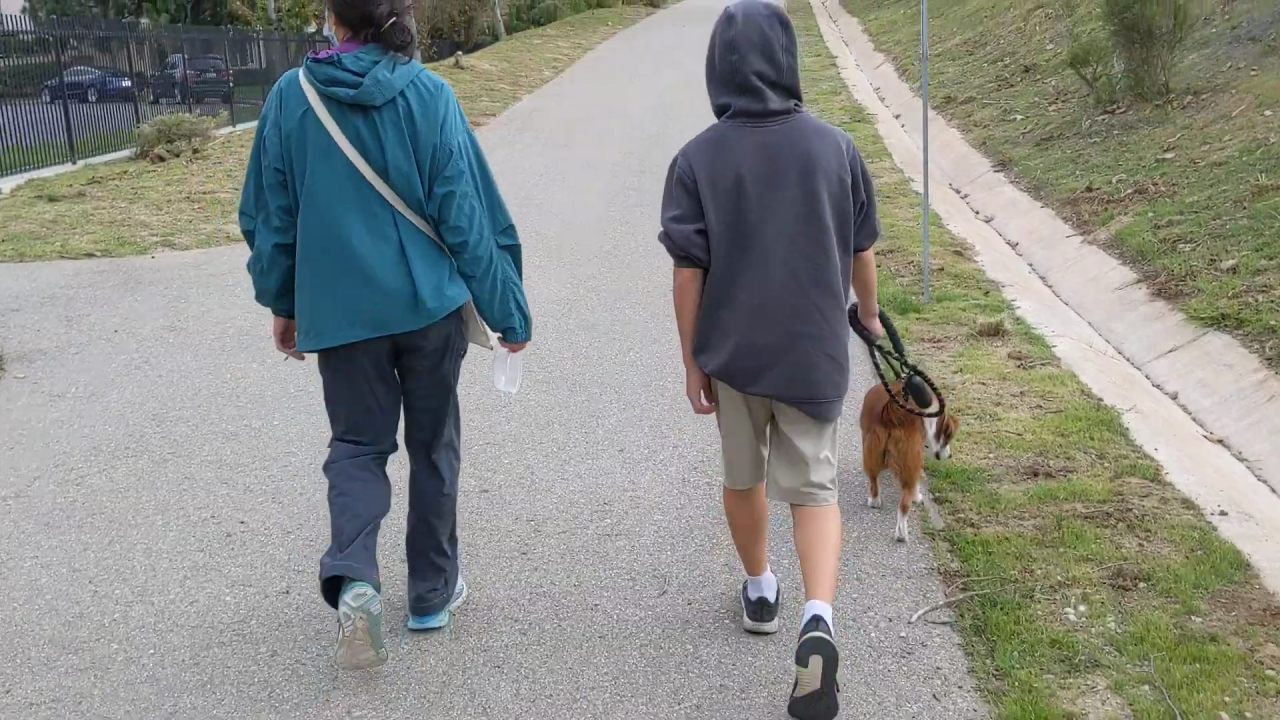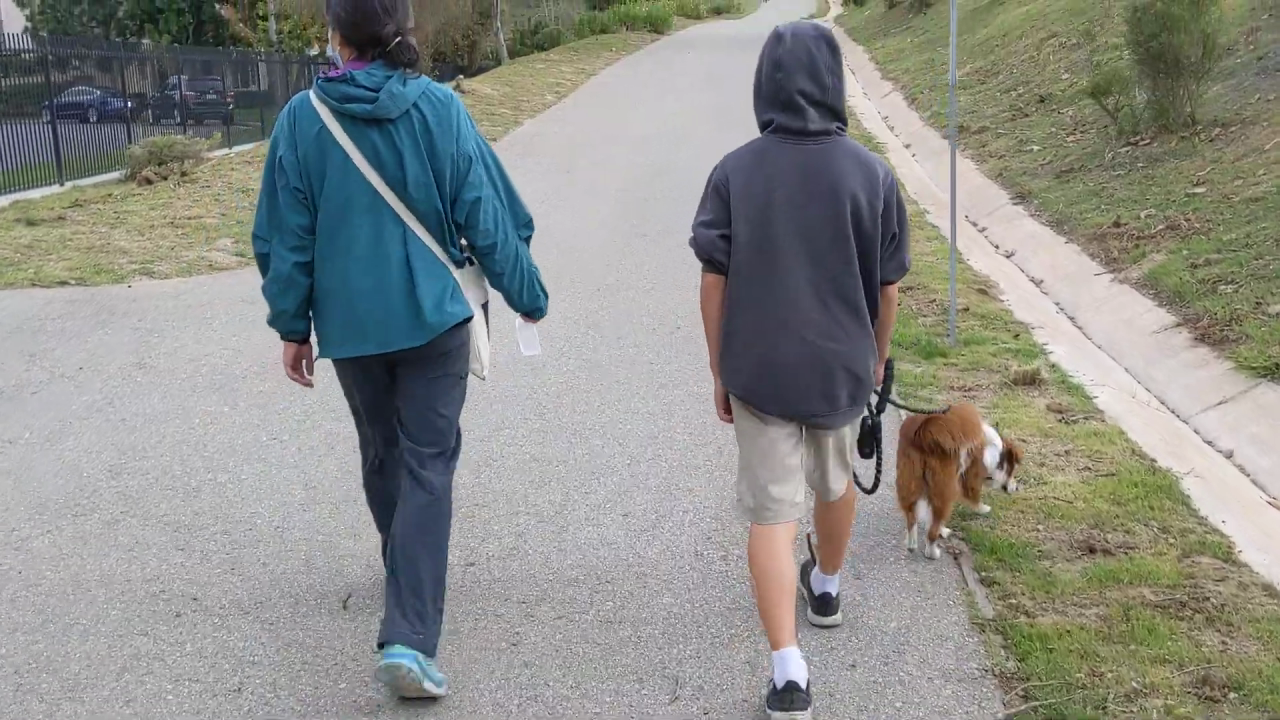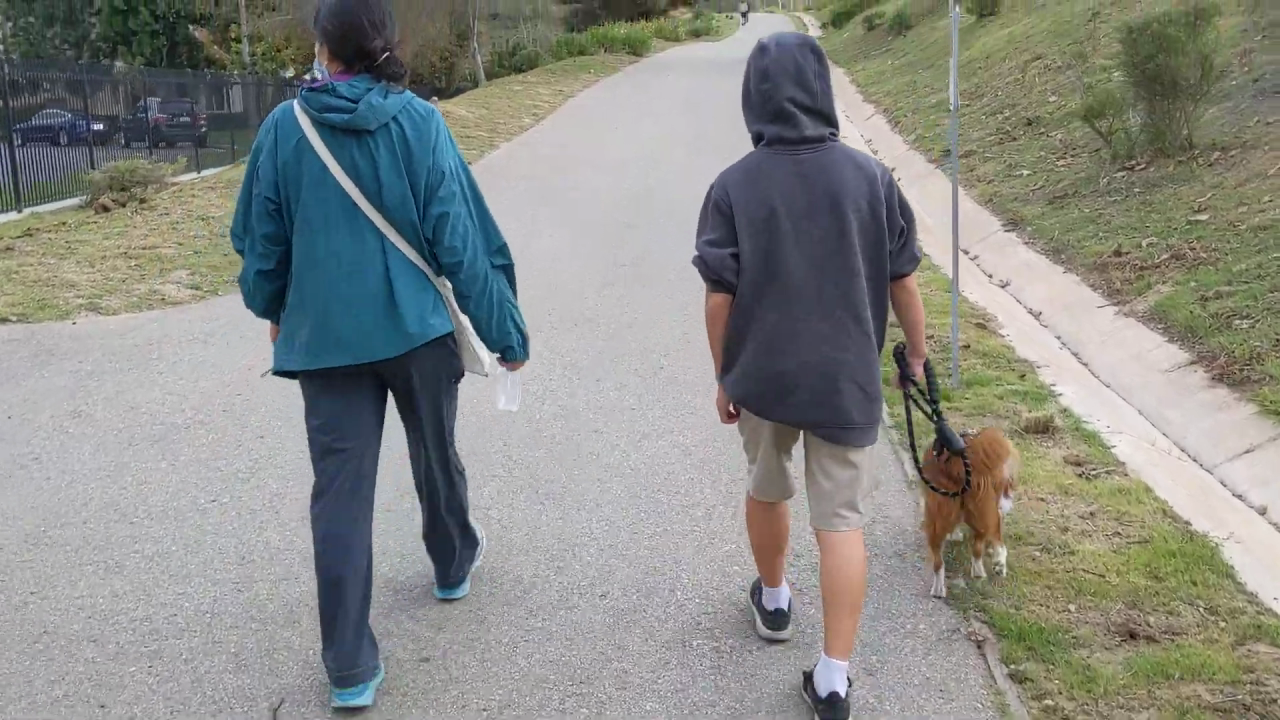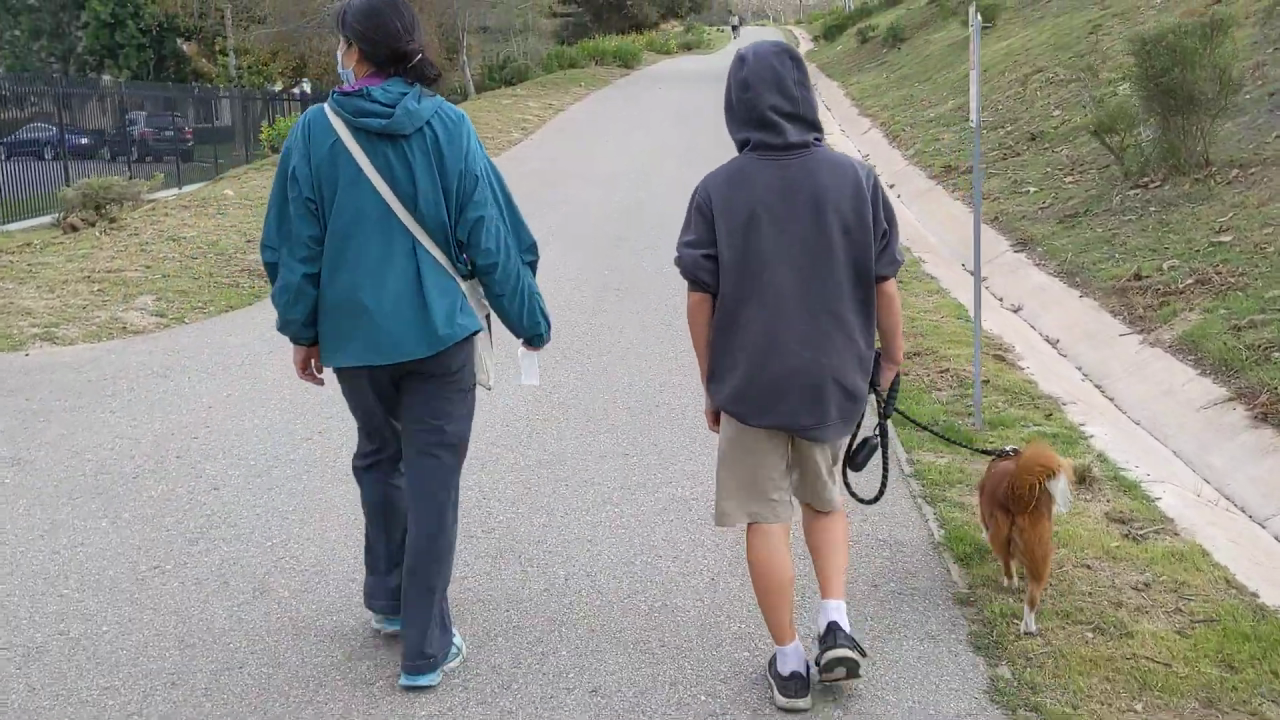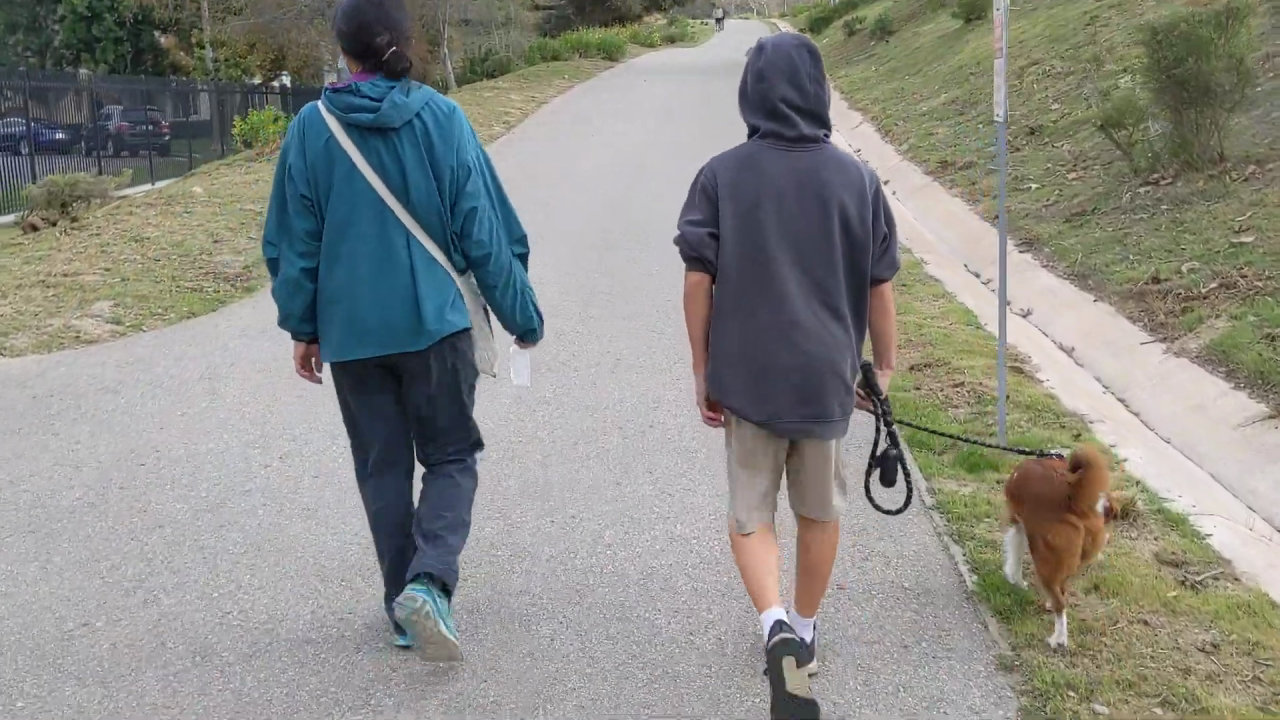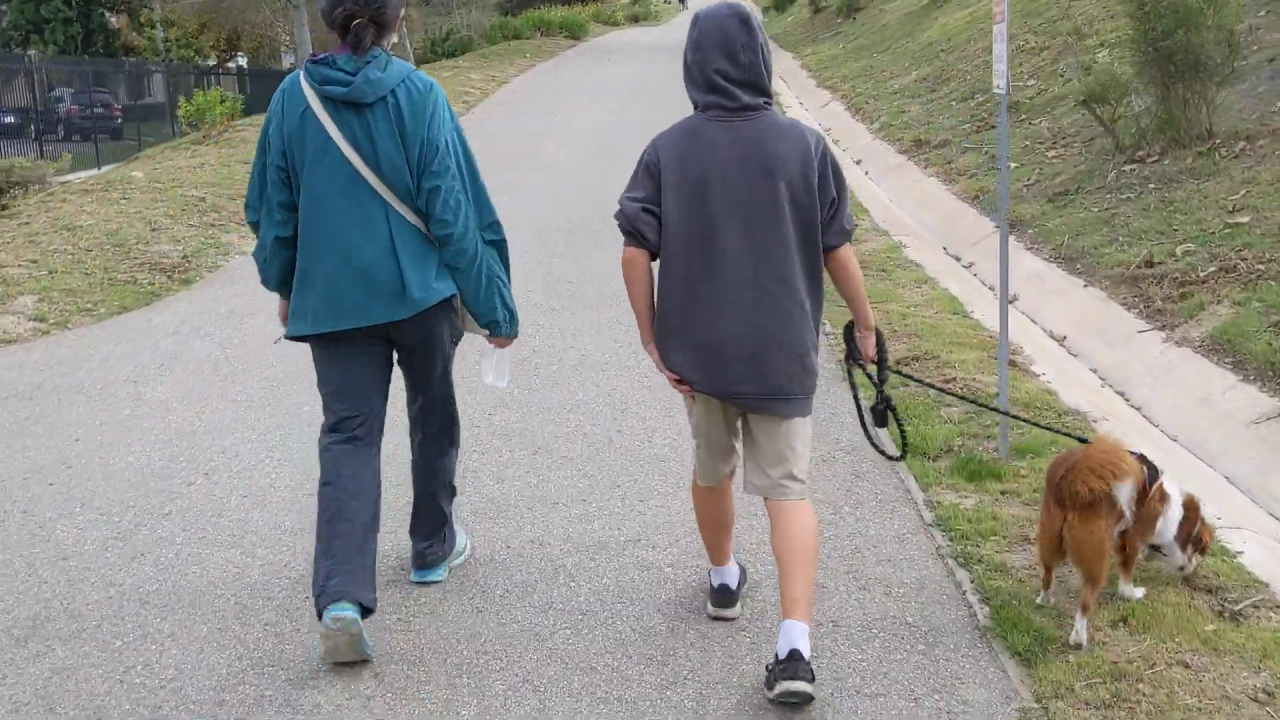
dt=0.4s
person 1, frame 1
left shoulder: (696, 159)
right shoulder: (836, 147)
left elbow: (688, 274)
right elbow: (862, 253)
left wrist: (692, 362)
right wrist: (868, 308)
left hip: (733, 353)
right hip: (816, 353)
left knee: (744, 476)
right knee: (814, 491)
left ankle: (759, 588)
person 1, frame 2
left shoulder: (733, 172)
right shoulder: (872, 174)
left elbow: (714, 281)
right elbow: (888, 285)
left wrist: (719, 371)
right wrist: (879, 352)
left hip: (759, 371)
right hip: (841, 367)
left knee: (769, 509)
right knee: (834, 479)
left ankle: (788, 662)
right ankle: (827, 584)
person 1, frame 3
left shoulder: (733, 186)
right shoulder: (871, 177)
left elbow: (719, 296)
right elbow: (902, 280)
left wrist: (721, 376)
right wrist: (917, 350)
left hip: (761, 377)
right hip: (846, 381)
left knee: (767, 489)
right knee: (841, 524)
left ankle: (773, 601)
person 1, frame 4
left shoulder: (717, 190)
right shoulder: (857, 179)
left elbow: (700, 299)
right elbow: (884, 284)
left wrist: (709, 382)
right wrist: (890, 359)
left hip: (749, 384)
right hip: (835, 379)
left knee: (767, 517)
right knee: (825, 502)
left ankle: (789, 662)
right ankle: (834, 625)
person 1, frame 5
left shoulder: (720, 175)
right shoulder: (857, 179)
left elbow: (697, 281)
right elbow: (878, 287)
left wrist: (701, 371)
right wrist: (884, 365)
left hip: (746, 376)
right hip: (825, 376)
left knee: (751, 516)
right knee: (819, 509)
left ankle: (778, 624)
right ankle: (805, 629)
person 1, frame 6
left shoulder: (667, 150)
right shoulder: (805, 144)
left elbow: (635, 254)
right elbow: (837, 249)
left wrist: (654, 342)
right wrist: (864, 323)
left hip: (700, 349)
right hip: (785, 351)
left knee: (713, 469)
right knee: (787, 487)
left ankle: (723, 580)
right ankle: (793, 639)
person 2, frame 1
right shoulder: (427, 94)
left elbow: (267, 218)
right elbow: (469, 216)
left wrist: (279, 301)
right wrist: (508, 313)
left hip: (338, 310)
right hip: (428, 302)
left knee: (358, 449)
right knee: (432, 443)
person 2, frame 2
left shoulder: (301, 119)
right shoulder: (440, 108)
left elbow: (284, 239)
right elbow: (490, 218)
left wrist: (291, 326)
right wrist: (527, 295)
left hip: (348, 324)
right hip: (433, 317)
left knee: (382, 451)
right knee: (428, 467)
left ankle: (411, 602)
right ankle: (407, 635)
person 2, frame 3
left shoulder: (284, 128)
right shoulder: (420, 123)
left elbow: (259, 239)
right elbow: (463, 238)
left wrist: (271, 307)
right wrist: (505, 331)
left hip: (327, 337)
right hip: (417, 327)
left knee: (340, 489)
right knee: (434, 452)
left ankle: (349, 667)
right ankle: (455, 563)
person 2, frame 4
left shoulder: (314, 132)
right shoulder: (449, 127)
left elbow: (293, 248)
right elbow: (492, 239)
left wrist: (301, 329)
right wrist: (531, 320)
left hip: (354, 335)
right hip: (438, 331)
left knee: (379, 459)
right knee: (431, 478)
left ankle: (387, 596)
right ankle: (424, 649)
person 2, frame 5
left shoulder: (311, 129)
right shoulder: (442, 119)
left elbow: (291, 246)
right elbow: (487, 232)
left wrist: (302, 329)
right wrist: (523, 315)
left hip: (351, 331)
right hip: (436, 322)
left knee: (381, 467)
right knee: (451, 458)
left ankle: (406, 594)
right ankle: (427, 587)
person 2, frame 6
left shoulder: (293, 98)
right shoulder: (420, 95)
left elbow: (271, 211)
right elbow: (458, 213)
left wrist: (284, 285)
right wrist: (495, 307)
left hip: (333, 300)
right hip: (421, 293)
left knee: (347, 441)
right knee: (433, 422)
left ankle: (341, 594)
right ankle: (431, 548)
